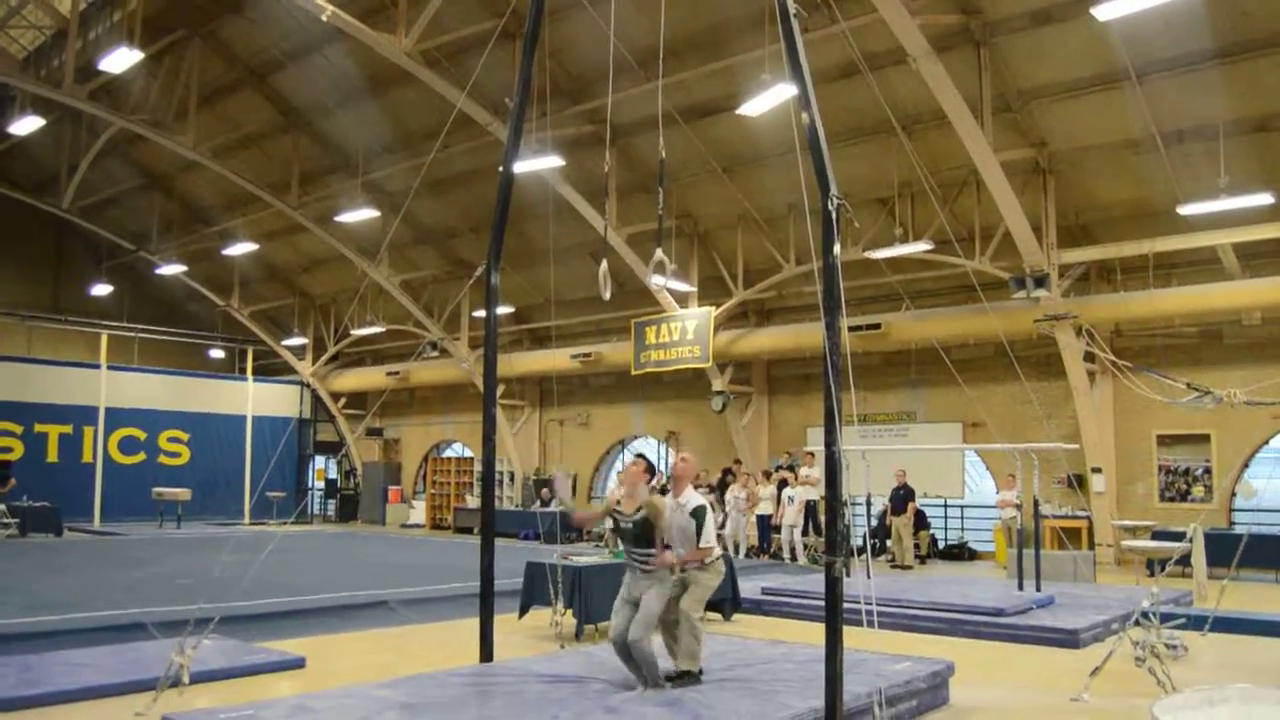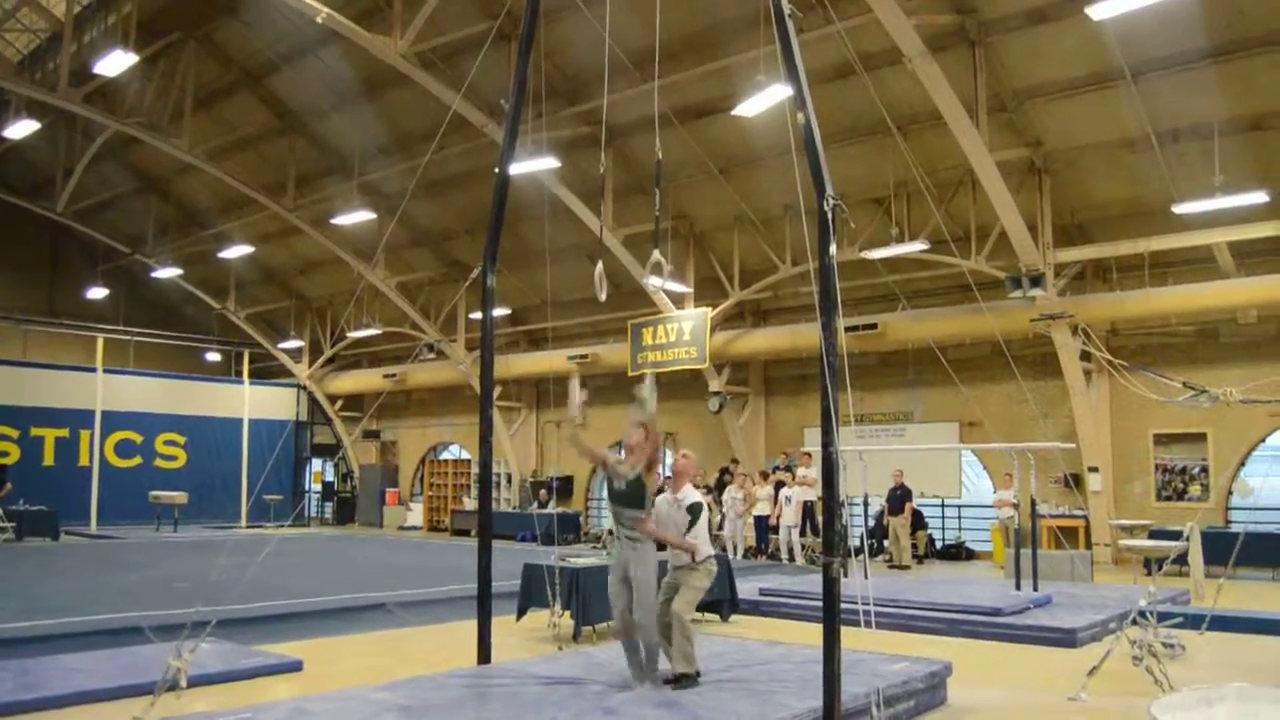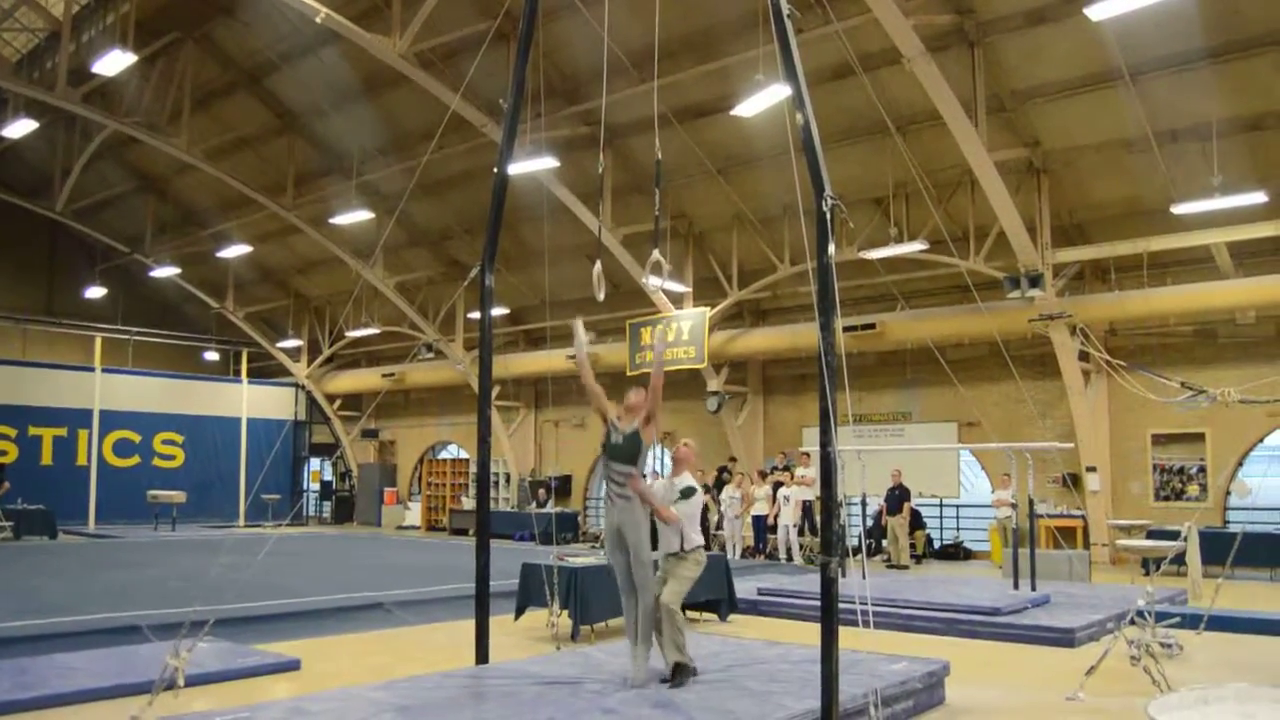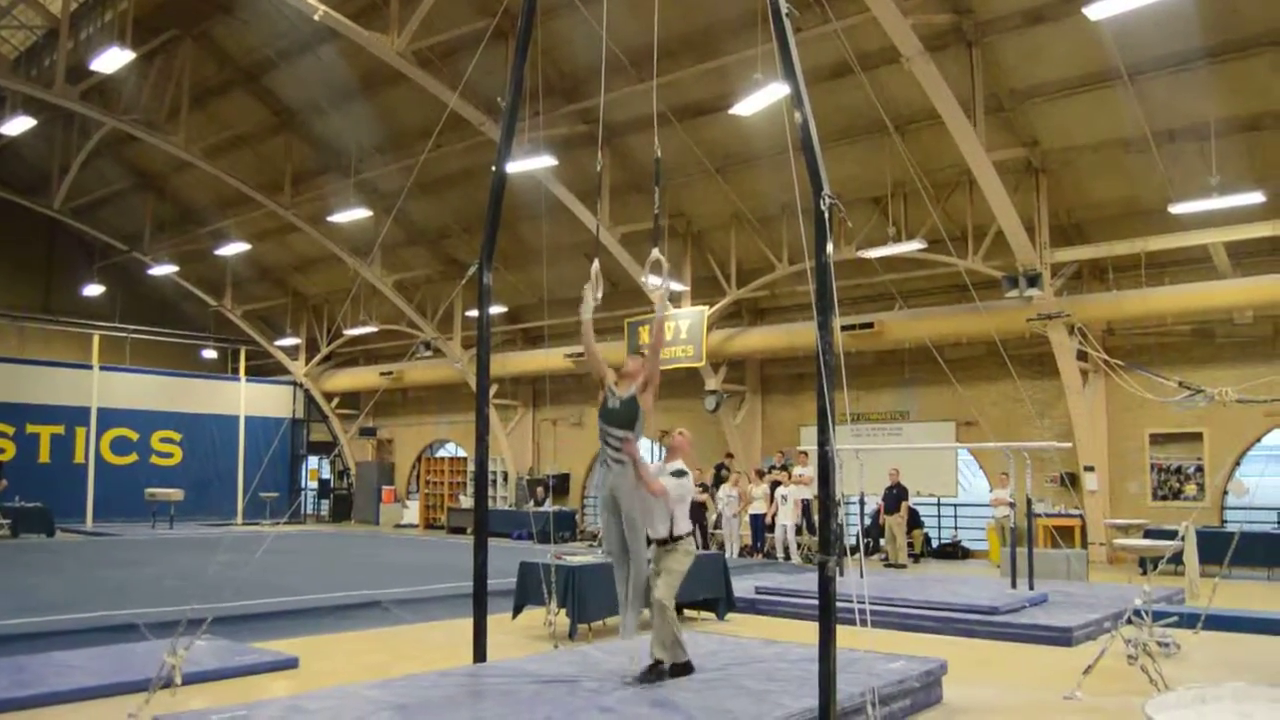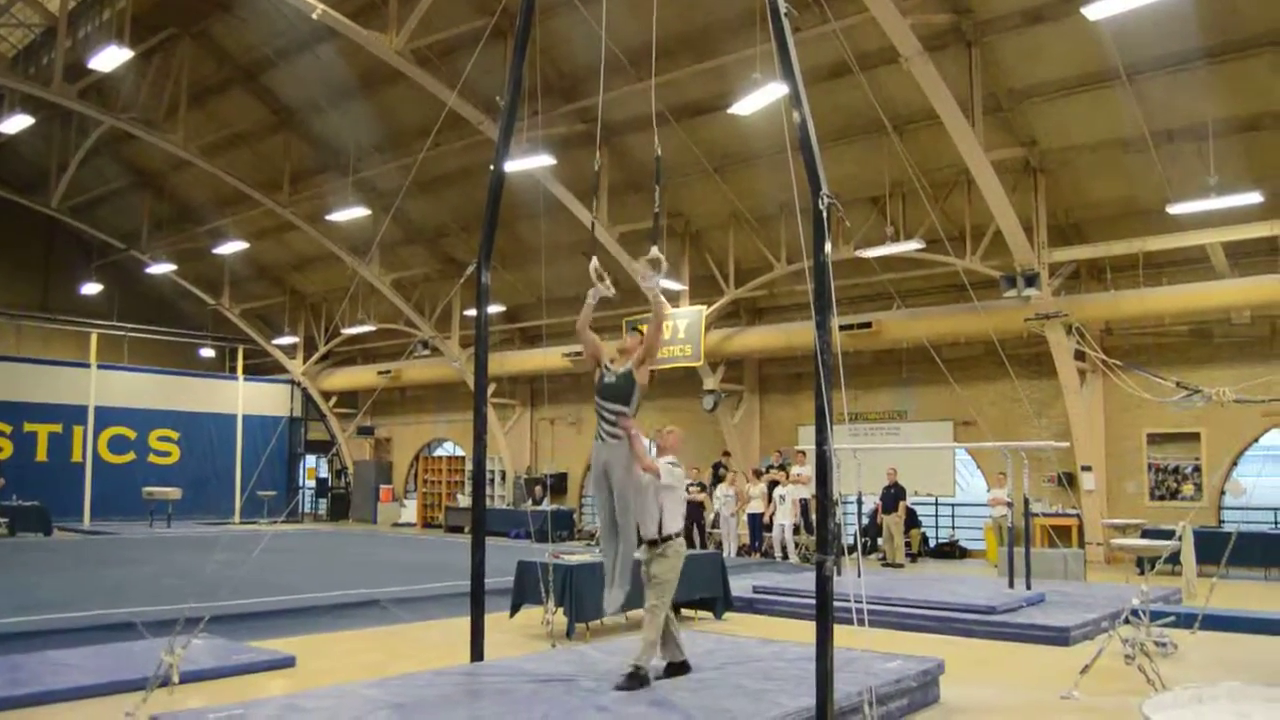
dt=0.1s
person 1, frame 1
left shoulder: (652, 505)
right shoulder: (614, 503)
left elbow: (662, 512)
right elbow: (584, 521)
left wrist: (644, 498)
left hip: (656, 584)
right hip: (631, 582)
left knee: (637, 639)
right knee: (617, 636)
left ankle: (655, 683)
right ankle: (645, 681)
person 1, frame 2
left shoulder: (647, 465)
right shoulder: (611, 462)
left elbow: (655, 439)
right elbow: (584, 449)
left wrist: (650, 408)
right wrist: (575, 418)
left hip: (642, 552)
right hip: (620, 552)
left knee: (643, 619)
right knee: (622, 622)
left ankle: (652, 678)
right ankle: (640, 677)
person 1, frame 3
left shoulder: (647, 422)
right shoulder: (611, 417)
left elbow: (656, 384)
right elbow: (589, 384)
left wrist: (658, 350)
right wrist: (581, 350)
left hip: (634, 511)
right hip: (612, 511)
left knee: (642, 583)
right knee: (625, 585)
left ankle: (644, 648)
right ankle: (636, 647)
person 1, frame 4
left shoulder: (644, 388)
right shoulder: (608, 383)
left elbow: (656, 348)
right elbow: (590, 348)
left wrist: (659, 312)
right wrist: (587, 313)
left hip: (627, 475)
right hip: (604, 475)
left knee: (635, 545)
right knee: (616, 548)
left ankle: (634, 607)
right ankle: (625, 607)
person 1, frame 5
left shoulder: (641, 363)
right shoulder: (602, 360)
left elbow: (660, 321)
right elbow: (581, 329)
left wrist: (652, 288)
right wrist: (592, 299)
left hip: (621, 449)
right hip: (600, 449)
left knee: (624, 519)
right knee: (605, 520)
left ankle: (621, 582)
right ankle: (611, 580)
person 2, frame 1
left shoulder: (698, 507)
right shoulder: (664, 505)
left elbow: (706, 550)
left wrist: (673, 560)
left hip: (709, 568)
right hip: (685, 568)
left knee: (688, 610)
right knee: (666, 614)
left ankle: (691, 669)
right ankle: (685, 666)
person 2, frame 2
left shoulder: (695, 503)
right shoulder: (661, 500)
left elbow: (690, 545)
right elbow: (651, 529)
left wrist: (656, 534)
left hip: (700, 568)
right hip: (677, 568)
left knee: (679, 611)
right knee: (661, 617)
left ankle: (687, 672)
right ankle: (684, 668)
person 2, frame 3
left shoulder: (691, 489)
right shoulder: (660, 486)
left elbow: (671, 517)
left hip: (690, 557)
right hip: (667, 558)
left knee: (668, 602)
right knee: (657, 611)
left ankle: (679, 664)
right ankle: (681, 663)
person 2, frame 4
left shoulder: (682, 475)
right shoulder: (653, 470)
left elbow: (656, 489)
left wrist: (635, 457)
left hip: (678, 547)
right hip: (658, 546)
left knee: (661, 598)
right knee: (659, 603)
left ankle: (659, 661)
right ankle: (680, 661)
person 2, frame 5
left shoulder: (674, 470)
right shoulder: (644, 472)
left elbow: (646, 465)
left wrist: (633, 434)
left hip: (669, 548)
right hip: (649, 546)
left knee: (655, 606)
right knee: (659, 606)
left ankle: (639, 669)
right ankle: (677, 661)
